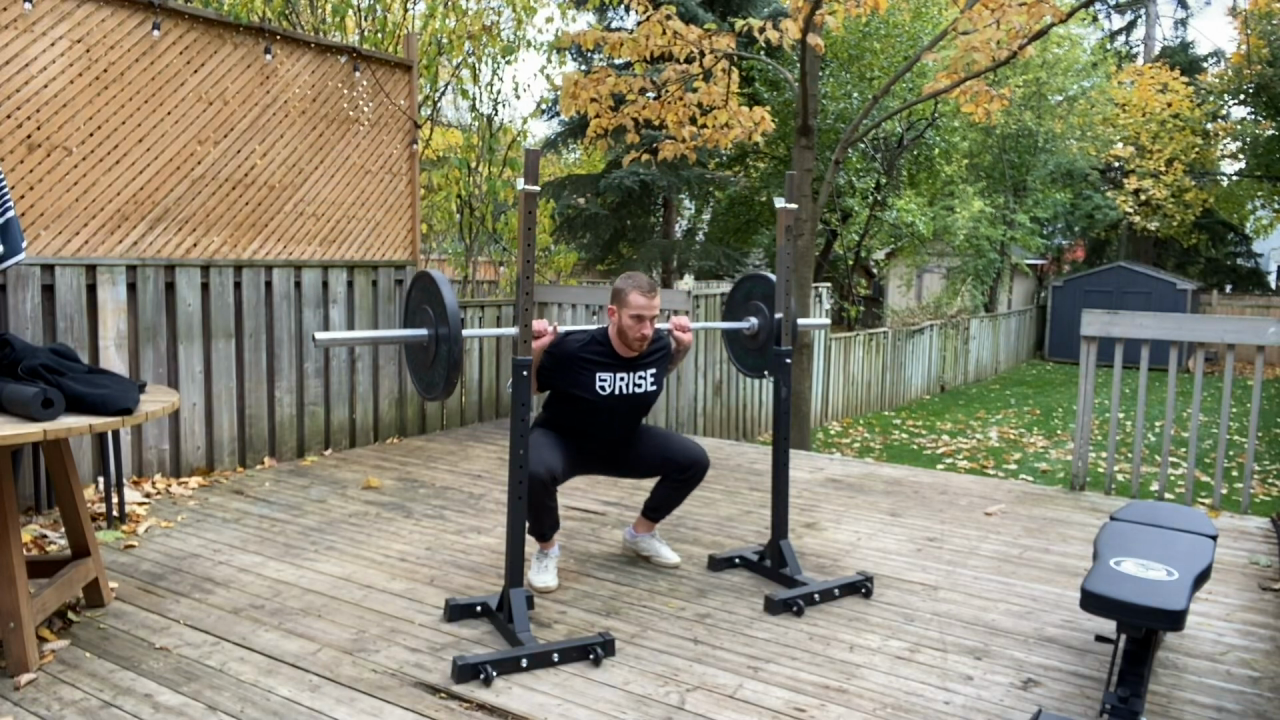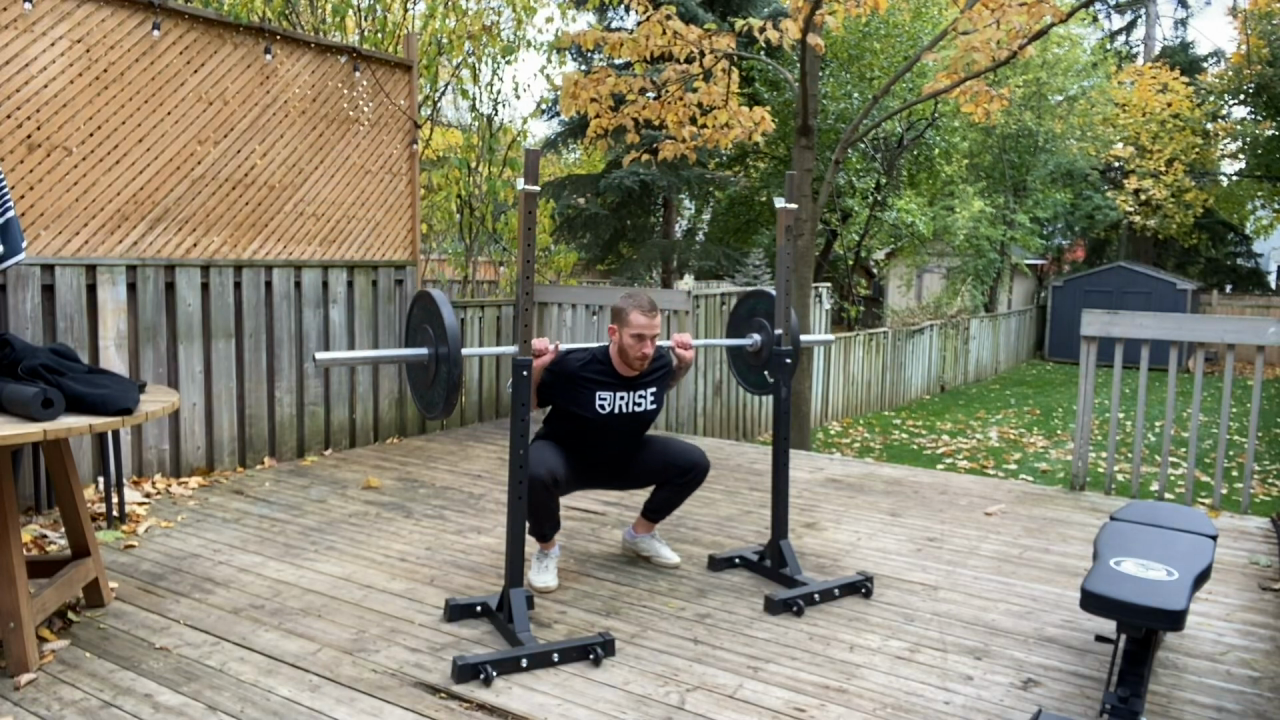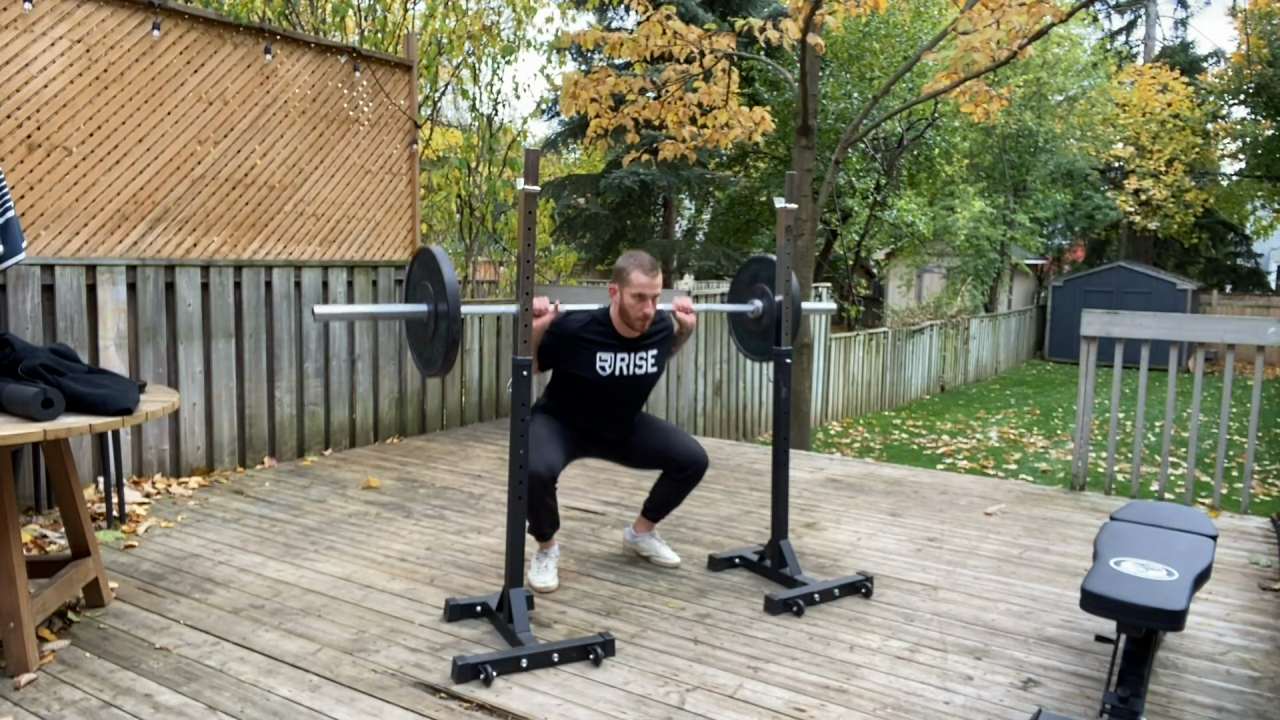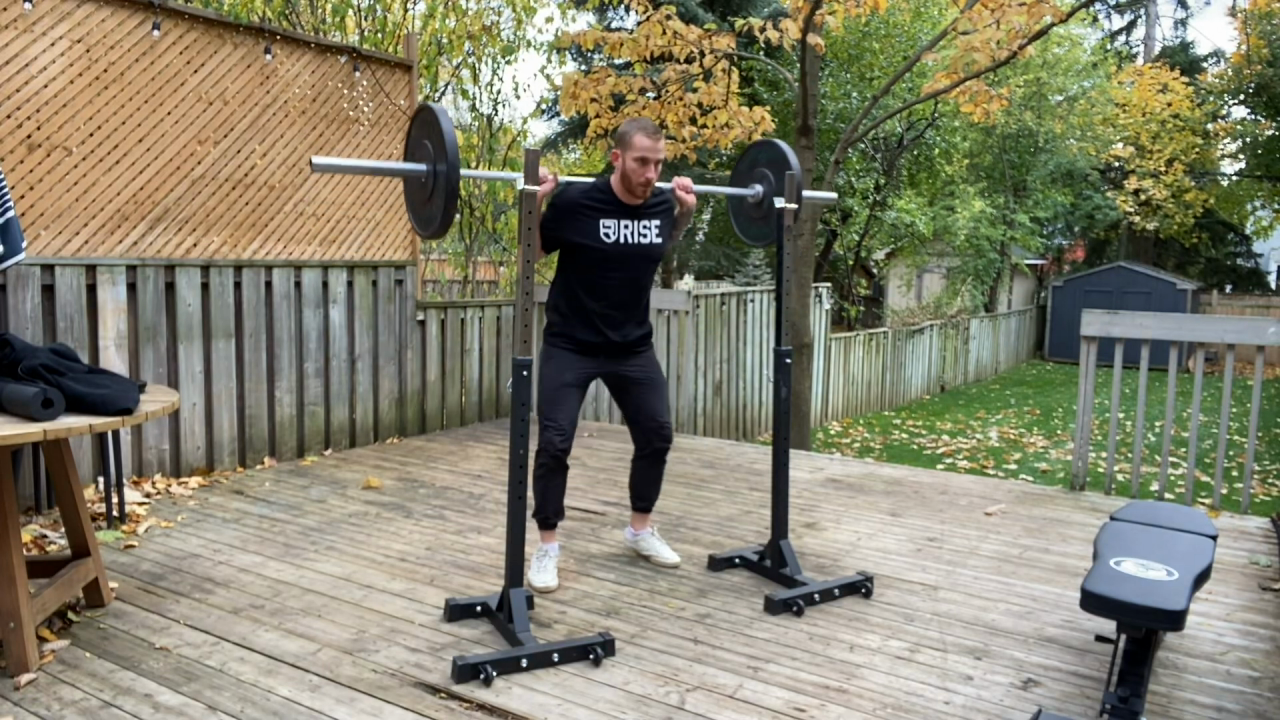
dt=0.5s
person 1, frame 1
left shoulder: (658, 345)
right shoulder: (574, 350)
left wrist: (682, 346)
right wrist: (534, 351)
left hip: (623, 442)
right hip: (562, 439)
left knee: (693, 460)
right knee: (537, 471)
left ankle: (641, 532)
right ankle: (546, 549)
person 1, frame 2
left shoulder: (659, 363)
right shoulder: (574, 368)
left wrist: (684, 362)
right wrist: (535, 369)
left hip: (625, 458)
right hip: (564, 456)
left knee: (694, 463)
right knee: (537, 473)
left ankle: (640, 533)
right ankle: (546, 550)
person 1, frame 3
left shoulder: (661, 328)
right shoulder: (574, 330)
left wrist: (685, 328)
right wrist: (535, 329)
left hip: (623, 427)
right hip: (562, 424)
left knee: (692, 459)
right knee: (537, 470)
left ankle: (641, 532)
right ankle: (546, 550)
person 1, frame 4
left shoulder: (661, 204)
right shoulder: (576, 201)
left wrist: (686, 209)
right wrist: (534, 202)
left hip: (634, 346)
right hip: (571, 345)
left knee: (655, 436)
right knee: (555, 442)
left ankle: (641, 531)
right ankle: (547, 546)
